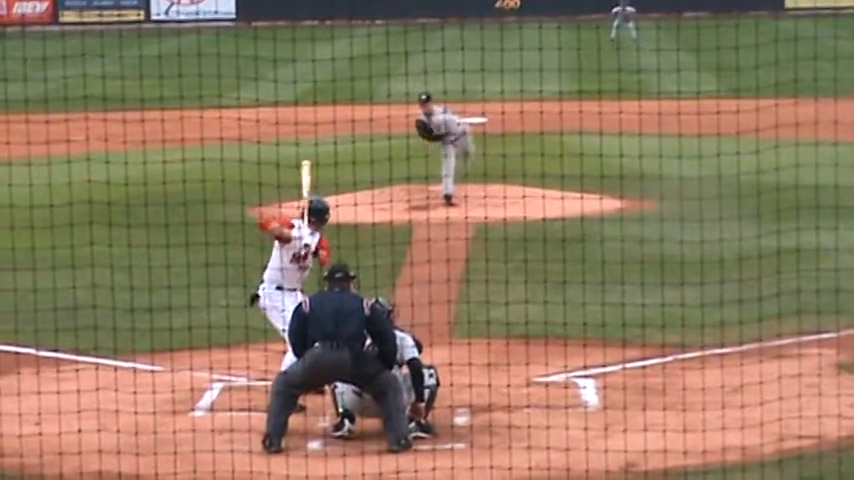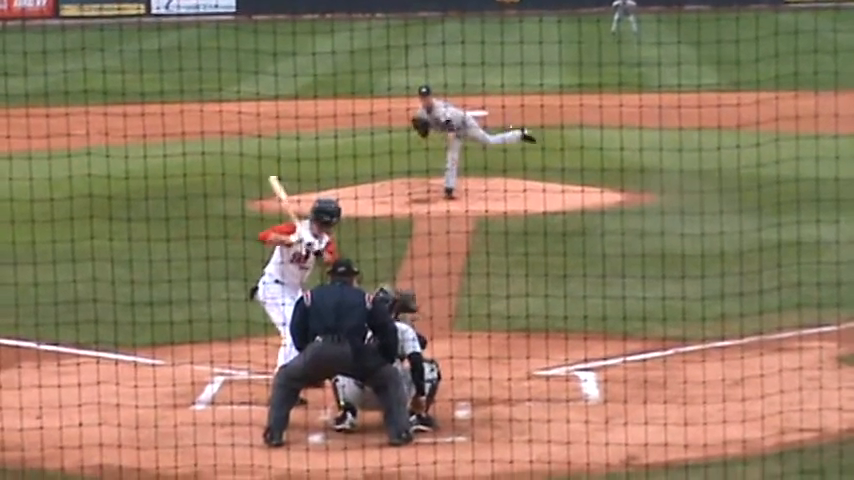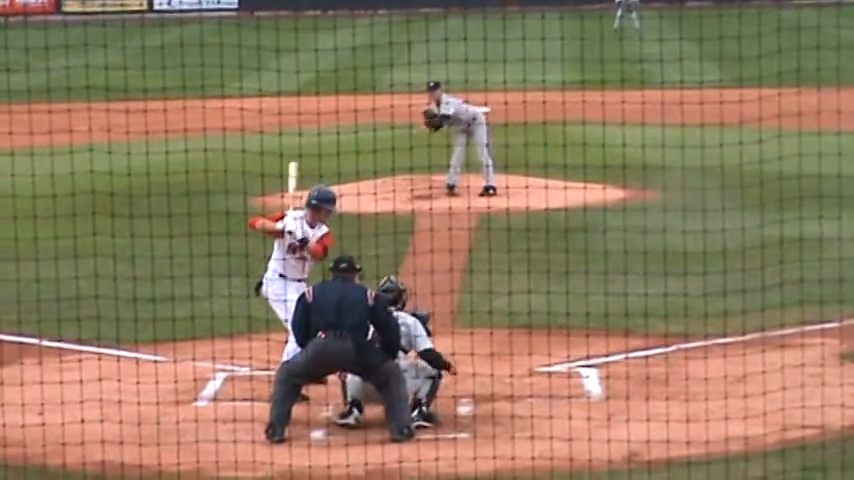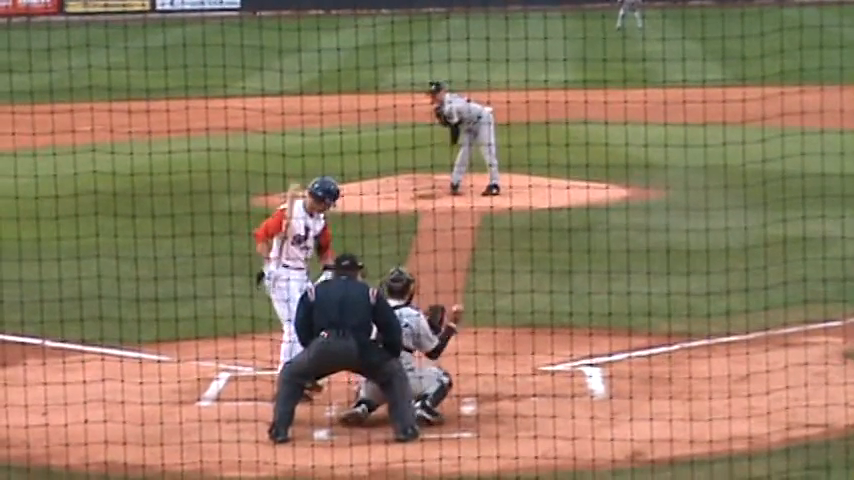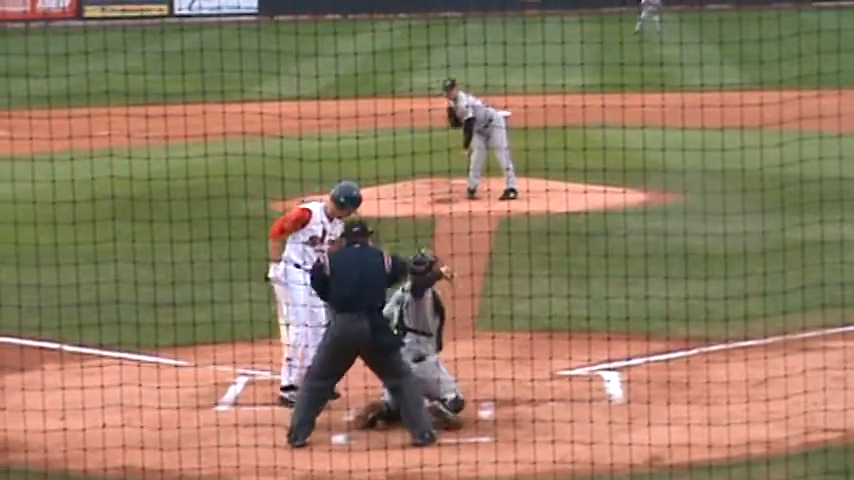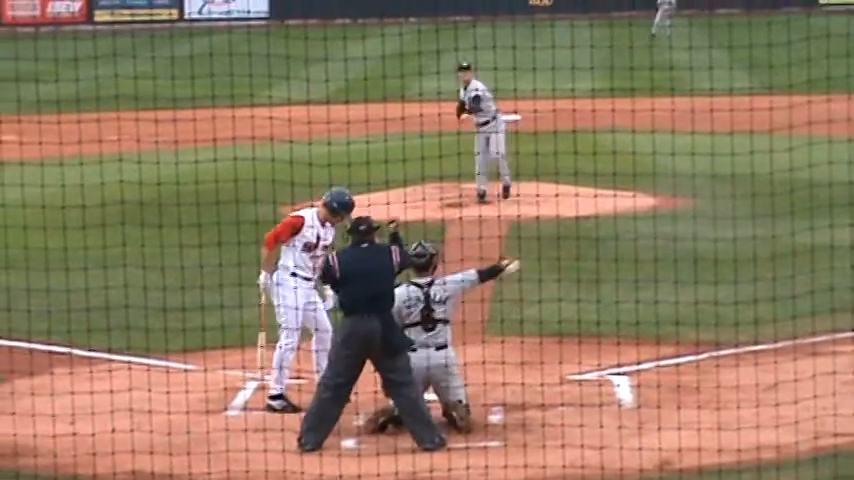
dt=0.3s
person 1, frame 1
left shoulder: (317, 237)
right shoulder: (292, 227)
left elbow: (325, 260)
right elbow: (265, 223)
left wrist: (312, 247)
right wrist: (294, 235)
left hip: (294, 293)
right hip: (274, 294)
person 1, frame 2
left shoulder: (326, 240)
right shoulder: (296, 229)
left elbow: (331, 260)
right elbow: (265, 236)
left wrist: (316, 249)
right wrist: (292, 239)
left hip: (294, 291)
right hip: (274, 288)
person 1, frame 3
left shoulder: (324, 232)
right shoulder: (291, 218)
left elbow: (319, 253)
right elbow: (255, 222)
left wrist: (300, 238)
right wrist: (280, 227)
left hip: (299, 285)
right hip: (278, 284)
person 1, frame 4
left shoulder: (320, 220)
right shoulder: (289, 213)
left elbow: (325, 247)
right elbow: (261, 235)
left wrist: (327, 271)
right wrist: (269, 264)
left hip: (301, 274)
right hip: (281, 275)
right knee: (294, 327)
person 1, frame 5
left shoulder: (337, 225)
right shoulder: (307, 213)
right elbow: (276, 232)
right wrist: (274, 265)
left hip: (313, 277)
right hip: (292, 275)
left knee: (319, 329)
right knee: (298, 331)
right ankle: (288, 388)
person 1, frame 6
left shoulder: (330, 229)
right shoulder: (301, 220)
right elbow: (270, 240)
right wrist: (266, 273)
left hip: (309, 285)
right hip: (288, 282)
left knee: (324, 331)
right knee: (289, 338)
right ankle: (275, 396)
person 2, frame 1
left shoulder: (307, 304)
right shoulder: (365, 305)
left elbow: (296, 340)
right elbow: (387, 340)
right wrist: (386, 367)
left hip: (318, 358)
right hip: (353, 359)
left knee: (283, 385)
right knee: (389, 386)
left ankle: (273, 440)
right ankle: (399, 439)
person 2, frame 2
left shoulder: (309, 297)
right shoulder: (366, 299)
left elbow: (298, 334)
right elbow: (388, 334)
right wrist: (386, 360)
left hip: (319, 352)
right hip: (354, 353)
left knee: (284, 379)
right knee: (390, 379)
left ankle: (274, 433)
right ankle: (399, 432)
person 2, frame 3
left shoulder: (311, 293)
right shoulder: (368, 295)
left elbow: (299, 331)
right elbow: (390, 330)
right wrist: (387, 356)
left hip: (321, 348)
right hip: (356, 349)
left knee: (287, 375)
right knee: (391, 375)
left ankle: (276, 429)
right ankle: (401, 428)
person 2, frame 4
left shoulder: (314, 291)
right shoulder: (370, 293)
left elbow: (302, 330)
right elbow: (390, 329)
left wrist: (317, 351)
right wrist: (392, 357)
left hip: (323, 347)
right hip: (359, 348)
left knee: (290, 375)
right knee: (395, 375)
left ankle: (279, 430)
right ankle: (406, 429)
person 2, frame 5
left shoulder: (327, 261)
right shoulder: (384, 259)
left elbow: (319, 288)
right elbow: (400, 272)
left hip: (341, 326)
right hip: (373, 327)
left knee: (315, 380)
right knee: (402, 378)
left ankle: (298, 433)
right ankle: (422, 432)
person 2, frame 6
left shoulder: (336, 260)
right shoulder: (391, 254)
left elbow: (334, 284)
right elbow: (404, 259)
right wrist: (395, 236)
left hip: (352, 327)
right hip: (384, 327)
left knee: (332, 384)
right knee: (404, 384)
left ankle: (310, 438)
right ankle: (429, 437)
person 3, frame 1
right shoulder: (402, 337)
right elbow: (415, 368)
right wrist: (419, 401)
left hip: (360, 404)
right knee: (429, 373)
left ankle: (345, 420)
right ankle: (417, 422)
person 3, frame 2
right shoulder: (404, 329)
right elbow: (416, 361)
right wrist: (420, 394)
left hip: (359, 395)
left knee: (339, 374)
right knee: (431, 367)
left ankle: (347, 414)
right ankle: (418, 416)
person 3, frame 3
right shoulder: (410, 320)
right elbow: (429, 355)
right wrist: (448, 366)
left hip: (364, 387)
left knee: (348, 373)
right knee: (432, 368)
left ankle: (353, 409)
right ankle: (420, 411)
person 3, frame 4
right shoulder: (415, 316)
right elbow: (433, 352)
right wrist: (451, 325)
right knee: (443, 377)
left ankle: (361, 407)
right ankle: (424, 405)
person 3, frame 5
left shoulder: (400, 292)
right shoulder: (424, 293)
right elbow: (418, 284)
right wrist: (440, 273)
right hip: (424, 365)
left knee: (393, 407)
right knee: (456, 401)
left ankle: (382, 409)
right ankle: (444, 407)
person 3, frame 6
left shoulder: (399, 293)
right shoulder: (449, 284)
right elbow: (482, 275)
right wrist: (503, 266)
left hip: (412, 359)
right hip: (442, 357)
right knee: (456, 404)
left ankle: (388, 415)
right ankle: (456, 412)
person 4, frame 1
left shoulder: (439, 117)
right shoulder: (424, 117)
left elbow: (439, 136)
right elbow: (427, 134)
right wrist: (423, 131)
left hip: (461, 134)
right hip: (447, 140)
left knee: (470, 153)
right knee: (448, 164)
left ankle: (466, 153)
right ankle: (448, 195)
person 4, frame 2
left shoulder: (440, 109)
right shoulder: (421, 113)
left elbow: (448, 123)
right elbow: (423, 132)
left wrist: (451, 132)
right wrist: (420, 127)
left hip: (466, 125)
right hip: (455, 133)
left knee: (491, 141)
right knee: (452, 160)
left ankle: (520, 134)
right ankle: (449, 189)
person 4, frame 3
left shoulder: (447, 103)
right shoulder: (434, 106)
left elbow: (442, 119)
right elbow: (437, 125)
left wrist: (428, 123)
right wrist: (430, 120)
left hip: (476, 121)
right hip: (462, 127)
left knee: (483, 151)
right knee: (457, 155)
left ankle: (490, 186)
right ankle: (451, 185)
person 4, frame 4
left shoulder: (449, 106)
right shoulder: (443, 103)
left elbow: (455, 127)
right elbow: (448, 123)
left wrist: (453, 142)
right wrist: (440, 116)
left hip: (482, 120)
right hip: (470, 124)
left knee: (488, 151)
right knee: (463, 152)
left ankle: (494, 185)
right ankle: (455, 184)
person 4, frame 5
left shoulder: (464, 103)
right shoulder: (453, 103)
left elbow: (469, 126)
right elbow: (456, 124)
left wrist: (466, 147)
right wrist: (451, 116)
left hip: (494, 124)
right hip: (480, 129)
left knee: (502, 155)
right knee: (477, 157)
left ankle: (511, 189)
right ankle: (471, 188)
person 4, frame 6
left shoulder: (477, 86)
right shoulder: (462, 91)
left elbow: (475, 104)
right elbow: (463, 113)
left wrist: (467, 113)
right wrist: (461, 111)
left hip: (495, 124)
right hip: (480, 127)
left knee: (497, 154)
right knee: (480, 158)
left ankle: (506, 183)
right ankle: (482, 191)
